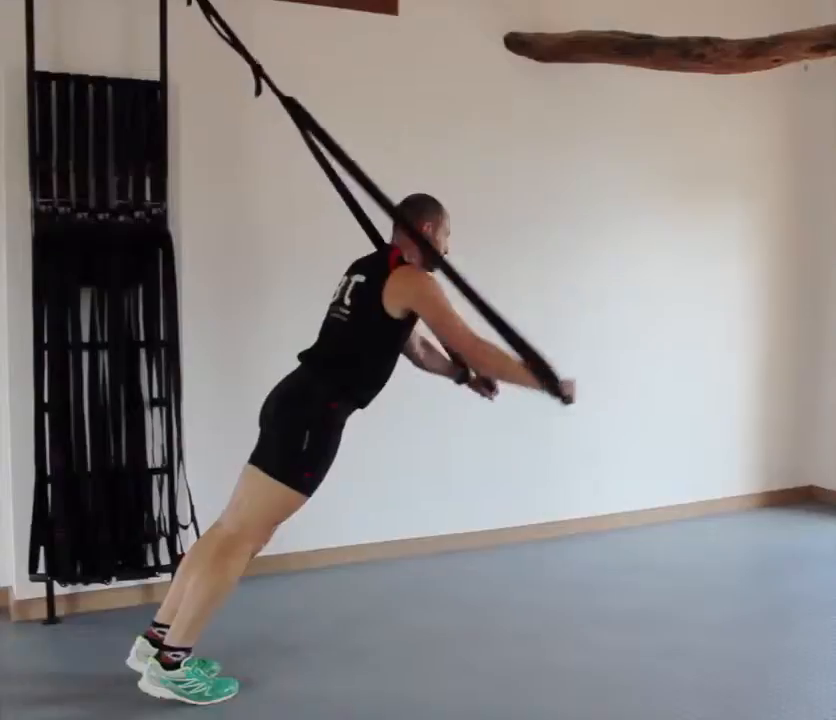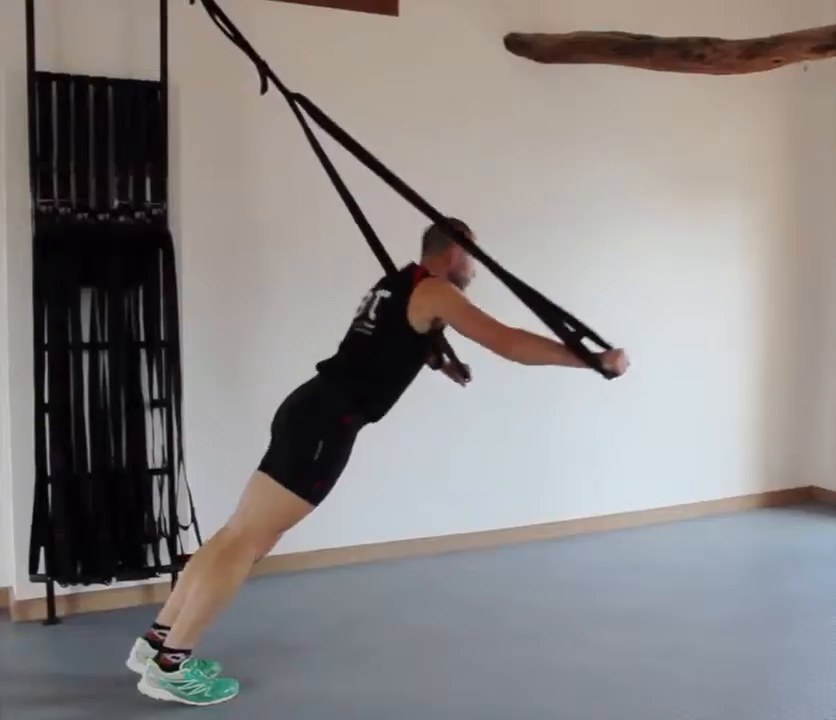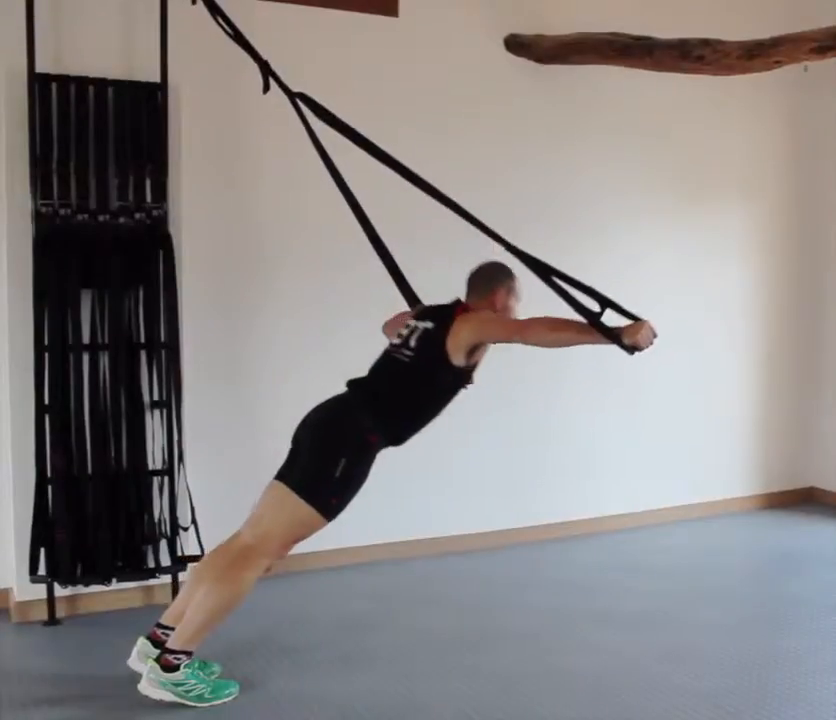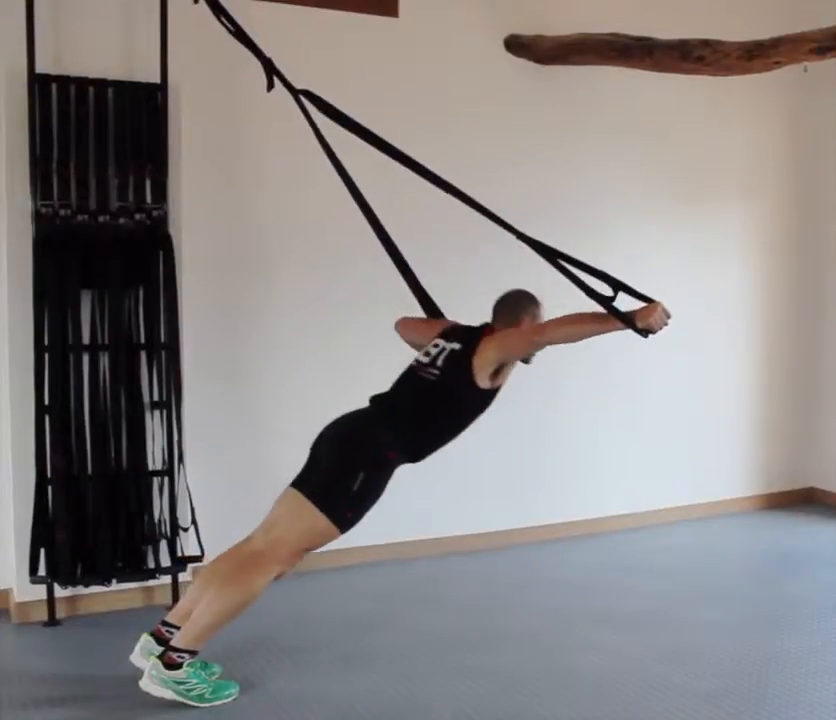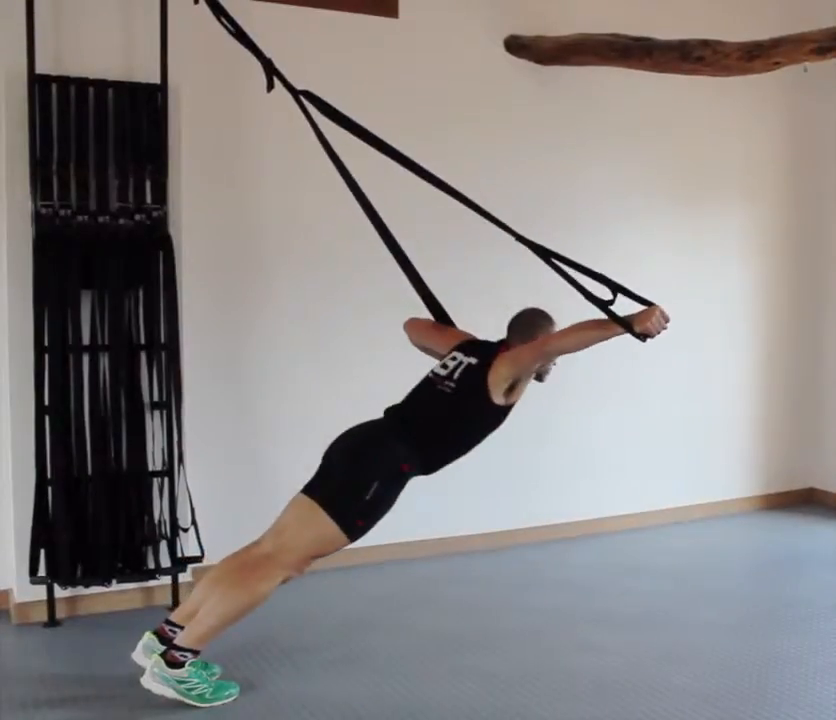
dt=0.3s
person 1, frame 1
left shoulder: (369, 270)
right shoulder: (412, 278)
left elbow: (409, 344)
right elbow: (473, 347)
left wrist: (463, 376)
right wrist: (548, 384)
left hip: (298, 399)
right hip: (314, 413)
left knee: (235, 529)
right knee: (243, 534)
left ankle: (157, 639)
right ankle: (171, 663)
person 1, frame 2
left shoulder: (395, 286)
right shoulder: (435, 293)
right elbow: (506, 341)
left wrist: (437, 360)
right wrist: (595, 357)
left hip: (311, 408)
right hip: (327, 422)
left knee: (245, 534)
right knee: (248, 538)
left ankle: (158, 640)
right ankle: (169, 665)
person 1, frame 3
left shoulder: (431, 315)
right shoulder: (474, 326)
left elbow: (391, 327)
right elbow: (537, 331)
right wrist: (621, 334)
left hip: (332, 424)
right hip: (350, 440)
left knee: (254, 540)
right knee: (261, 548)
left ankle: (159, 639)
right ankle: (172, 663)
person 1, frame 4
left shoulder: (454, 334)
right shoulder: (497, 350)
left elbow: (402, 323)
right elbow: (554, 331)
right wrist: (632, 319)
left hip: (351, 437)
right hip: (368, 454)
left knee: (266, 544)
right knee: (273, 553)
left ankle: (163, 637)
right ankle: (174, 662)
person 1, frame 5
left shoulder: (468, 347)
right shoulder: (510, 365)
left elbow: (413, 325)
right elbow: (560, 343)
right wrist: (631, 324)
left hip: (364, 445)
right hip: (382, 464)
left knee: (273, 549)
right knee: (281, 558)
left ankle: (166, 636)
right ankle: (176, 661)
